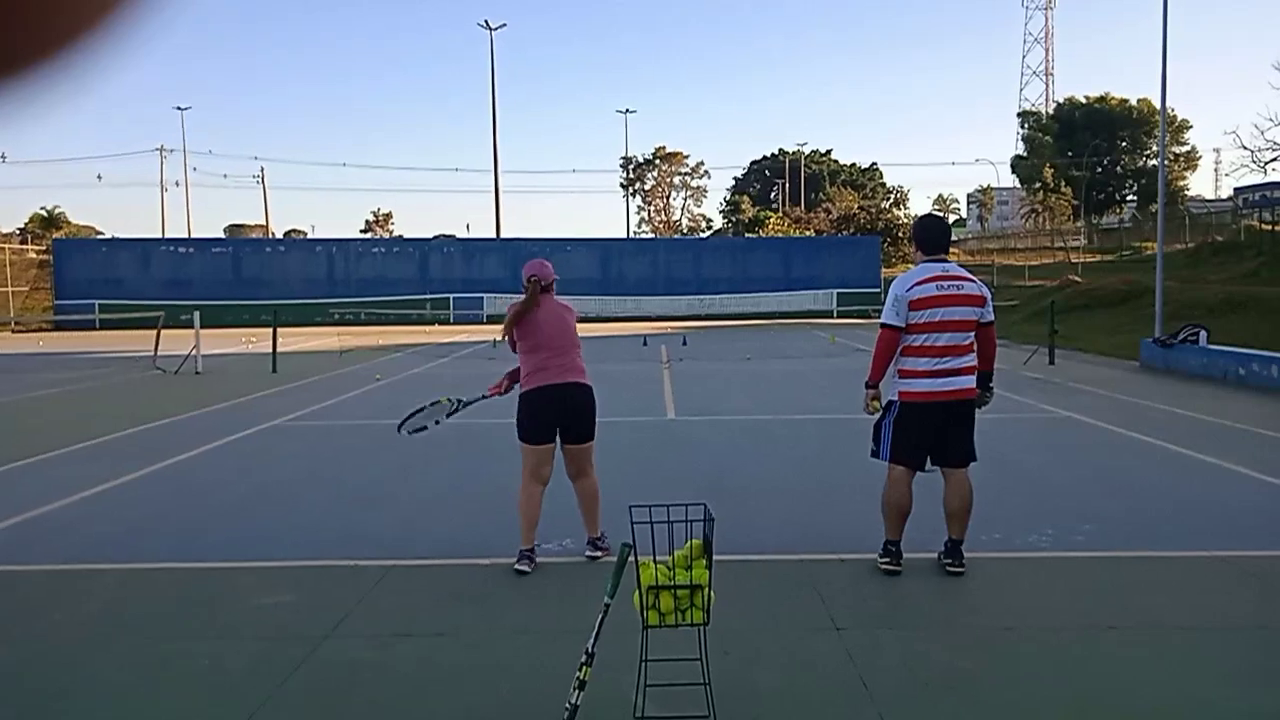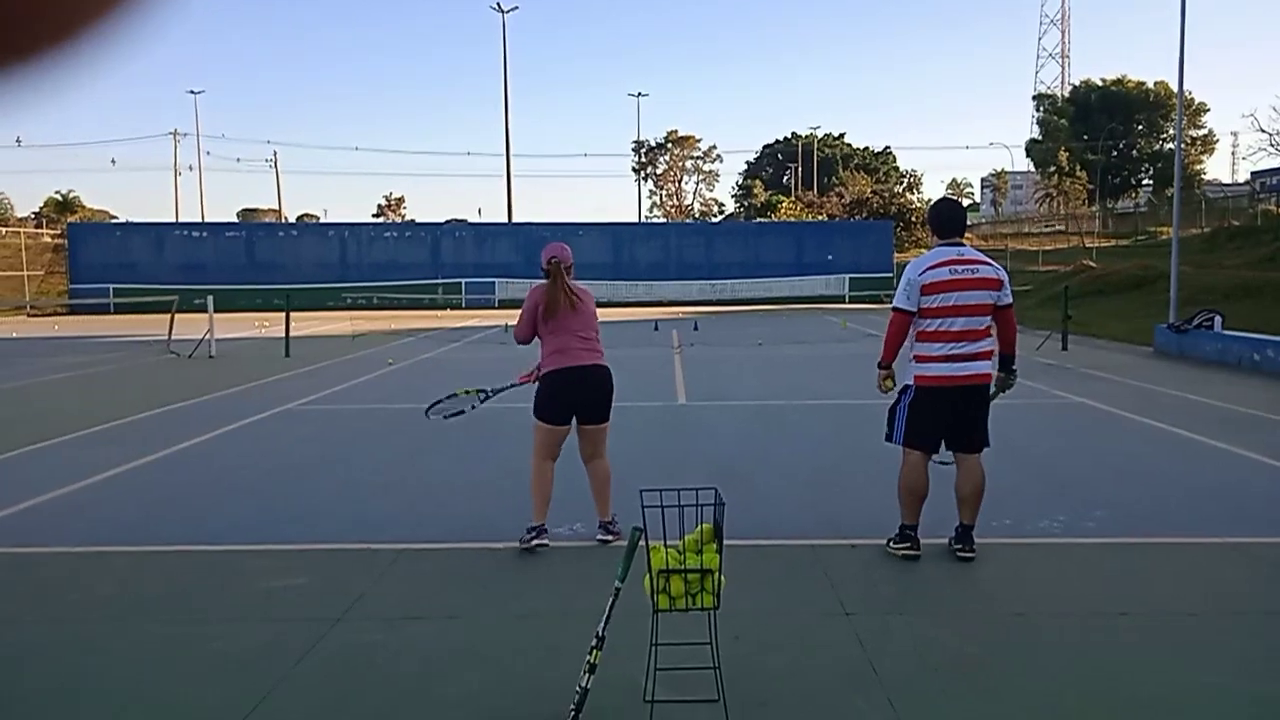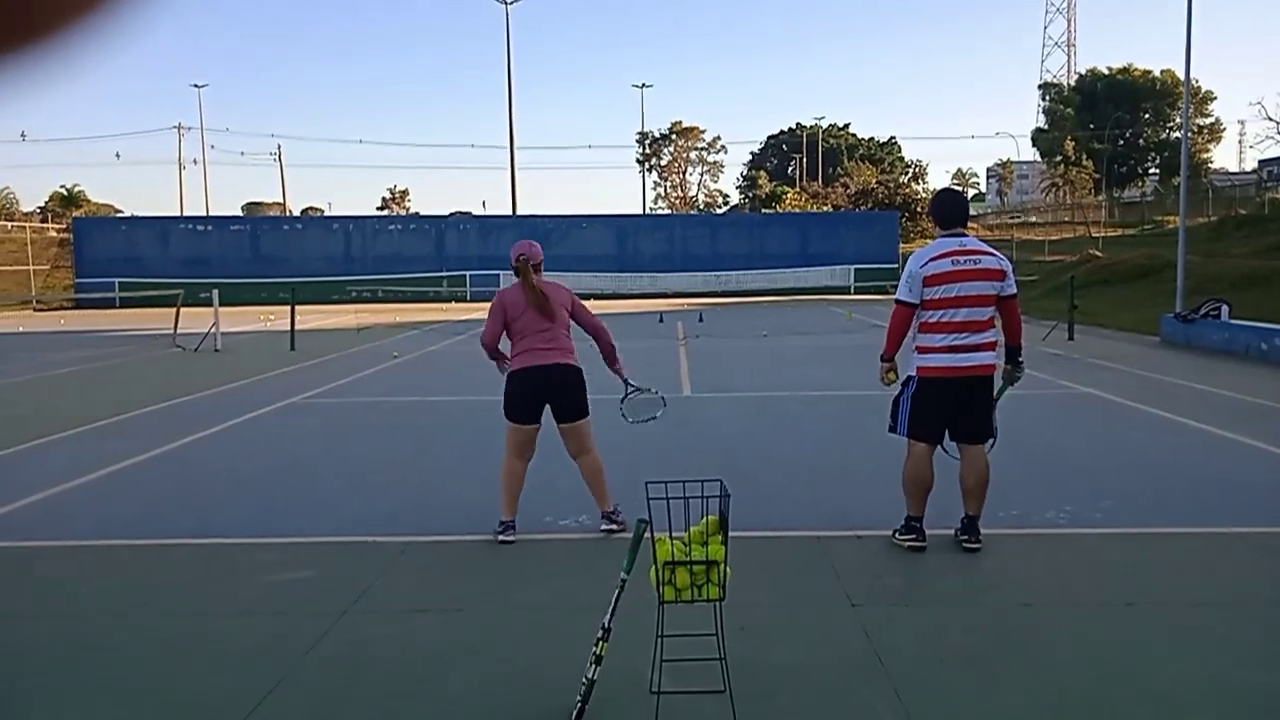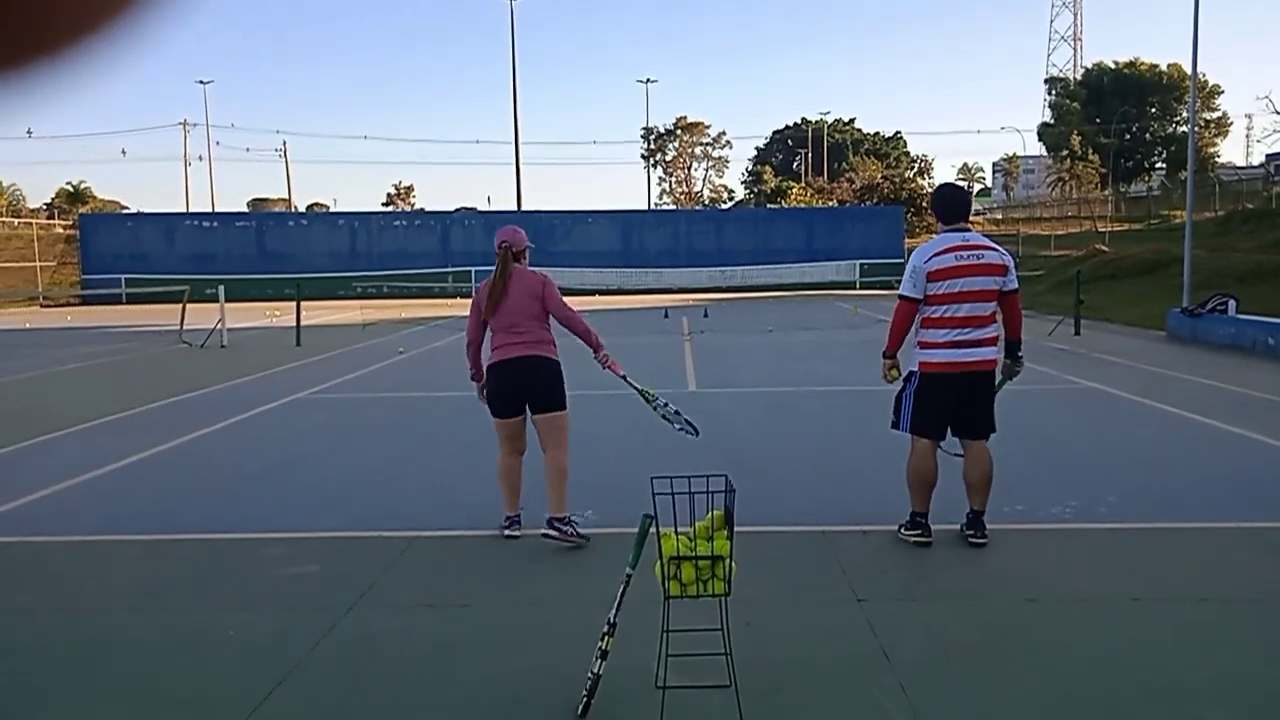
dt=0.3s
person 1, frame 1
left shoulder: (905, 285)
right shoulder: (976, 287)
left elbow: (888, 339)
right elbow: (987, 341)
left wrist: (873, 384)
right wrist: (984, 383)
left hip: (914, 395)
right hip: (961, 393)
left knee: (900, 471)
right knee: (957, 471)
left ankle: (892, 550)
right ankle: (954, 550)
person 1, frame 2
left shoulder: (919, 269)
right shoulder: (993, 270)
left elbow: (900, 322)
right elbow: (1006, 323)
left wrist: (885, 364)
right wrist: (1006, 366)
left hip: (929, 380)
right hip: (976, 378)
left knee: (915, 455)
right knee: (969, 457)
left ankle: (908, 535)
right ankle: (965, 536)
person 1, frame 3
left shoulder: (922, 260)
right shoulder: (996, 260)
left elbow: (903, 315)
right elbow: (1011, 314)
left wrist: (888, 357)
right wrist: (1014, 357)
left hip: (932, 370)
right hip: (979, 369)
left knee: (920, 447)
right knee: (973, 447)
left ankle: (914, 526)
right ankle: (971, 527)
person 1, frame 4
left shoulder: (925, 255)
right shoulder: (998, 255)
left elbow: (906, 310)
right elbow: (1012, 309)
left wrist: (890, 354)
right wrist: (1013, 353)
left hip: (934, 366)
right hip: (981, 364)
left knee: (924, 442)
right knee: (976, 443)
left ankle: (919, 522)
right ankle: (976, 522)
person 2, frame 1
left shoulder: (518, 312)
right shoulder: (568, 313)
right wrist: (514, 377)
left hip: (537, 397)
right hip: (578, 393)
left knee: (534, 479)
right knee: (583, 474)
left ankle: (526, 551)
right ankle: (595, 539)
person 2, frame 2
left shoulder: (538, 294)
right shoulder: (586, 297)
left elbow: (522, 336)
left hip: (558, 379)
right hip: (598, 375)
left knee: (543, 457)
right knee: (595, 456)
left ankle: (538, 527)
right ankle: (606, 523)
person 2, frame 3
left shoulder: (504, 297)
right shoulder: (562, 292)
left elbow: (488, 341)
right elbow: (596, 328)
left wrist: (499, 358)
right wrist: (612, 360)
left hip: (524, 379)
right hip: (565, 374)
left knee: (516, 455)
right knee: (584, 451)
left ankle: (506, 523)
right ankle: (609, 513)
person 2, frame 4
left shoulder: (485, 290)
right shoulder: (540, 280)
left elbow: (473, 339)
right elbow: (566, 315)
left wrist: (478, 375)
right wrist: (597, 346)
left hip: (500, 372)
right hip: (540, 366)
left knee: (510, 449)
right knee: (555, 448)
left ankle: (512, 517)
right ankle: (559, 518)
